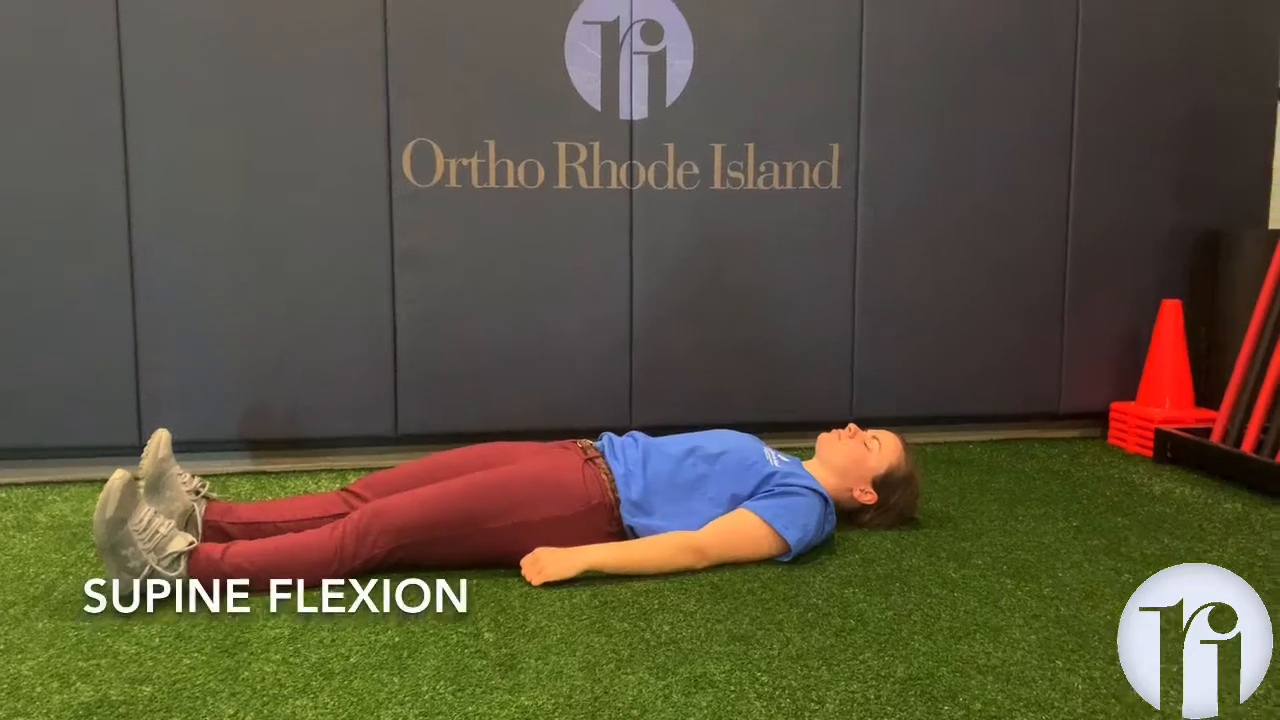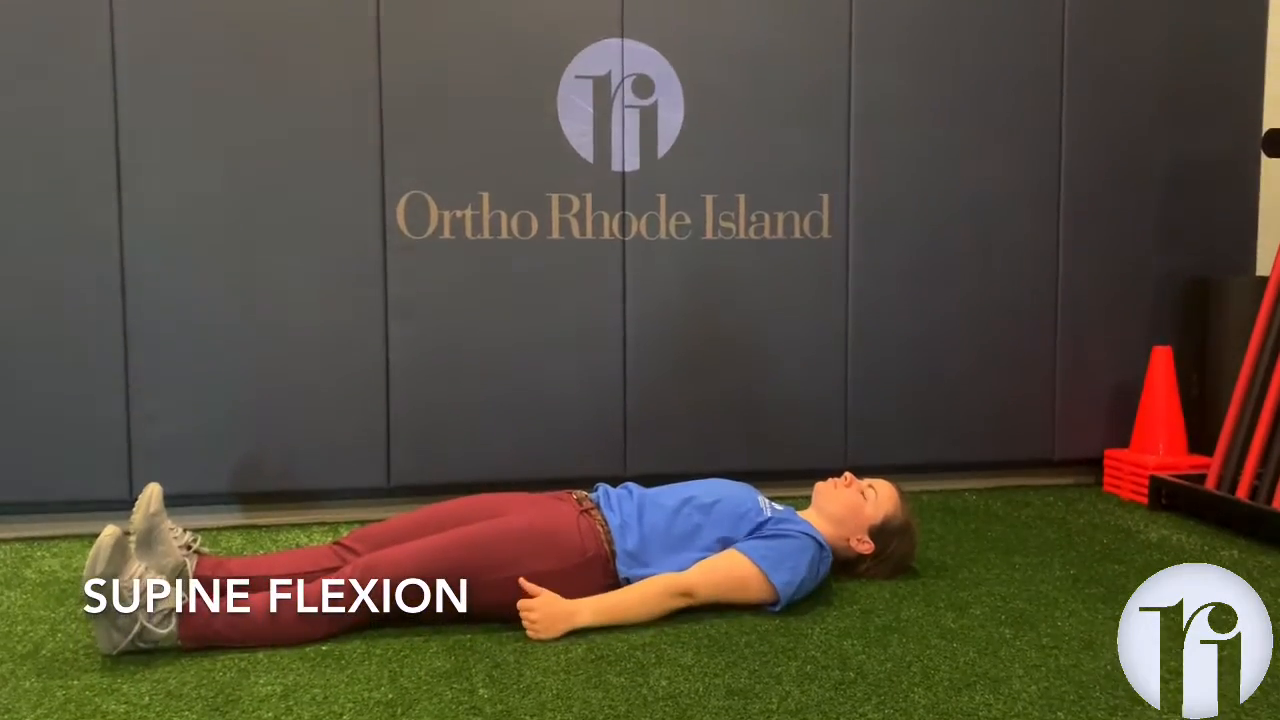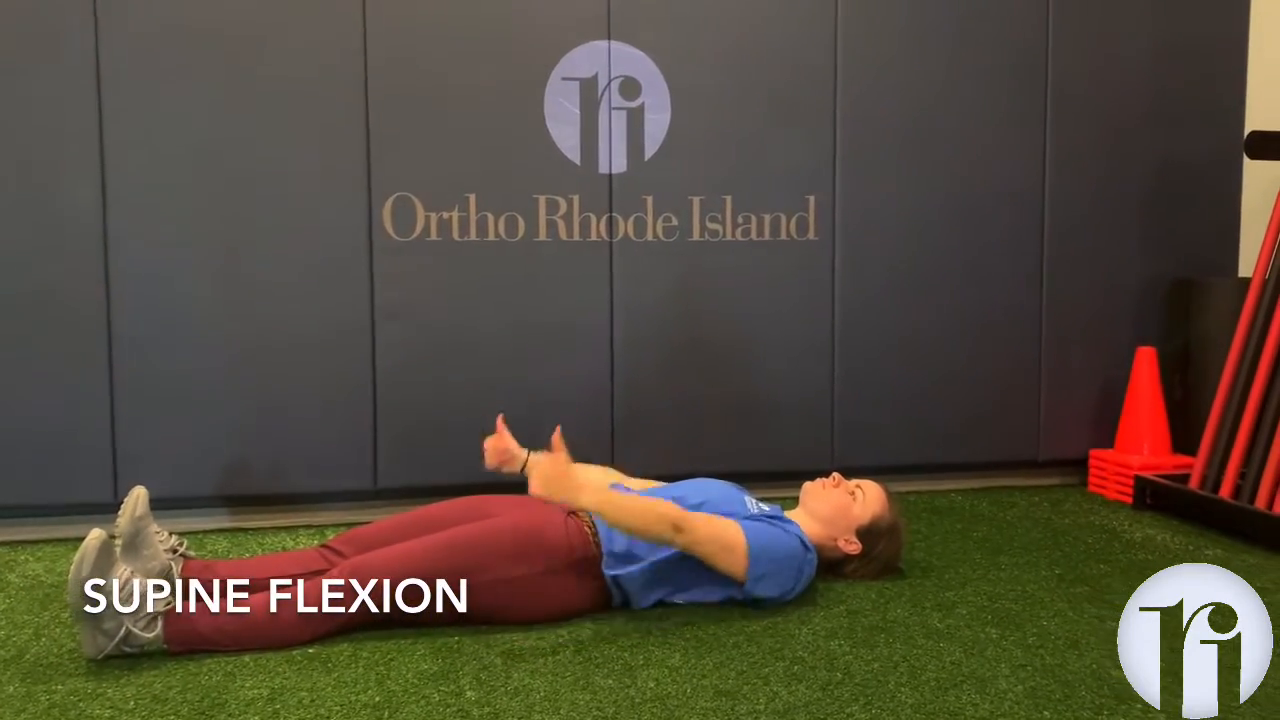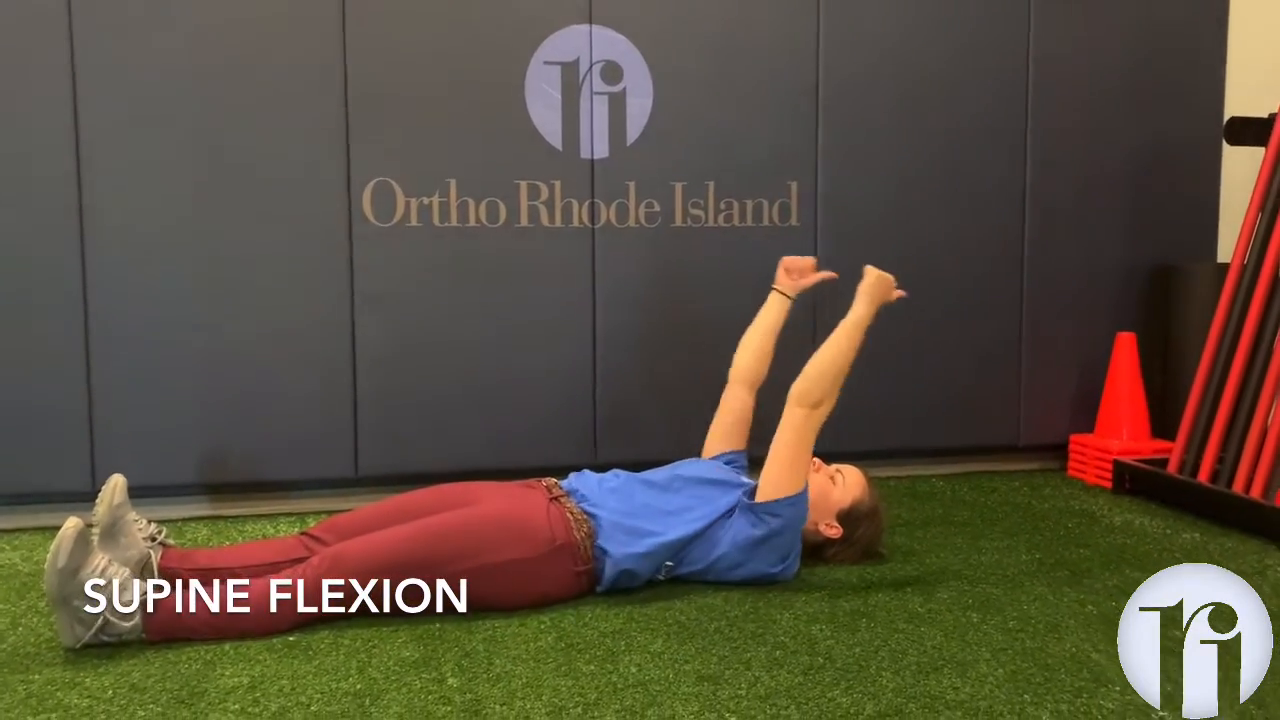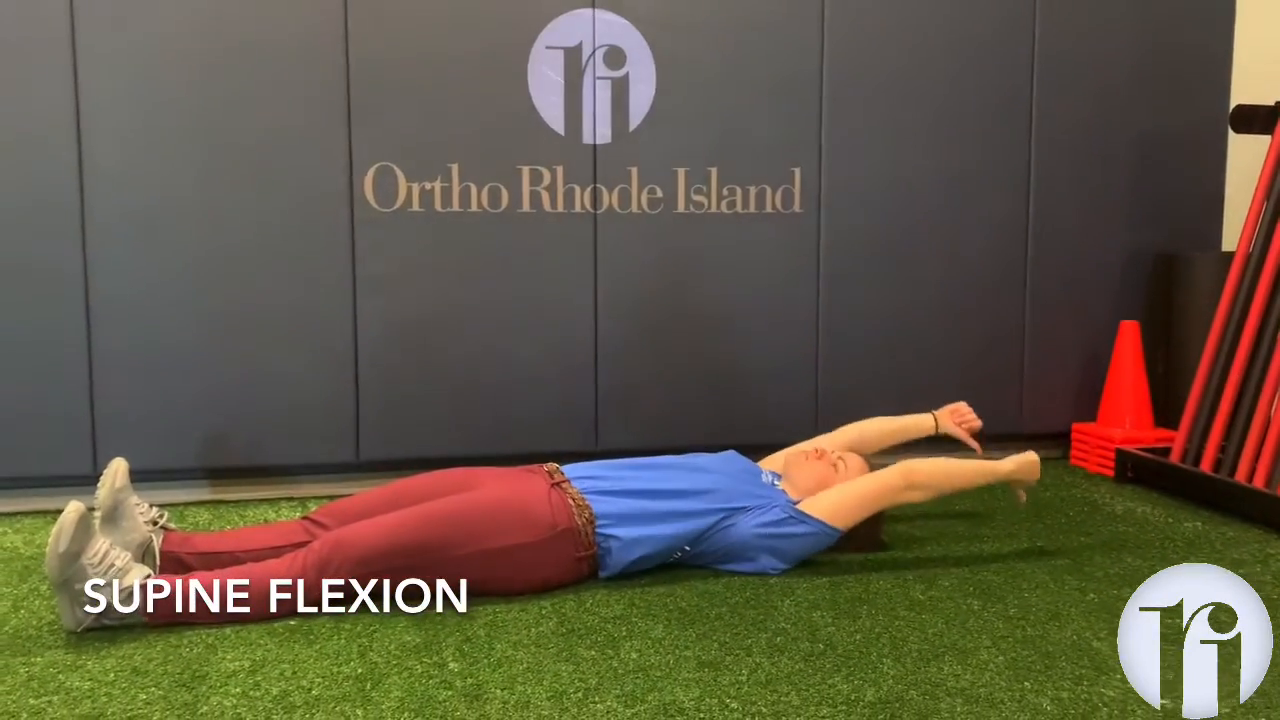
dt=1s
person 1, frame 1
left shoulder: (803, 509)
right shoulder: (774, 467)
left elbow: (697, 546)
left wrist: (579, 560)
left hip: (592, 503)
right hip: (583, 457)
left knee: (378, 530)
right knee: (368, 497)
left ankle: (181, 563)
right ankle: (204, 514)
person 1, frame 2
left shoulder: (797, 553)
right shoulder: (769, 516)
left elbow: (685, 587)
left wrist: (574, 614)
left hip: (587, 555)
right hip: (578, 509)
left knee: (372, 584)
right knee: (359, 551)
left ankle: (166, 619)
right ankle: (192, 568)
person 1, frame 3
left shoulder: (785, 558)
right shoulder: (759, 512)
left elbow: (675, 527)
right elbow: (633, 486)
left wrist: (571, 487)
right wrist: (532, 461)
left hip: (577, 563)
right hip: (571, 518)
left knee: (361, 587)
right knee: (348, 552)
left ankle: (154, 620)
right ankle: (180, 569)
person 1, frame 4
left shoulder: (769, 539)
right shoulder: (734, 485)
left elbow: (805, 403)
right elbow: (742, 385)
left wrist: (863, 308)
right wrist: (782, 296)
left hip: (560, 547)
right hip: (544, 500)
left knee: (338, 577)
right knee: (328, 543)
left ankle: (128, 610)
right ankle: (155, 560)
person 1, frame 5
left shoulder: (783, 529)
right shoulder: (758, 478)
left elbow: (892, 483)
right elbow: (845, 429)
left wrist: (1001, 468)
right wrist: (935, 421)
left hip: (560, 534)
right hip: (543, 485)
left knee: (340, 563)
right knee: (331, 527)
left ankle: (134, 593)
right ankle: (161, 543)
